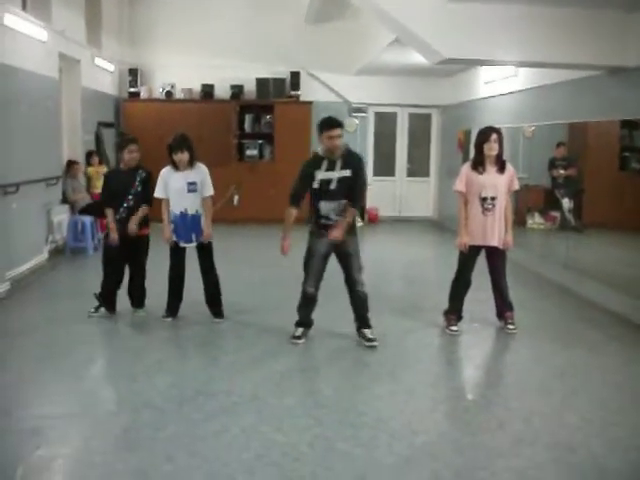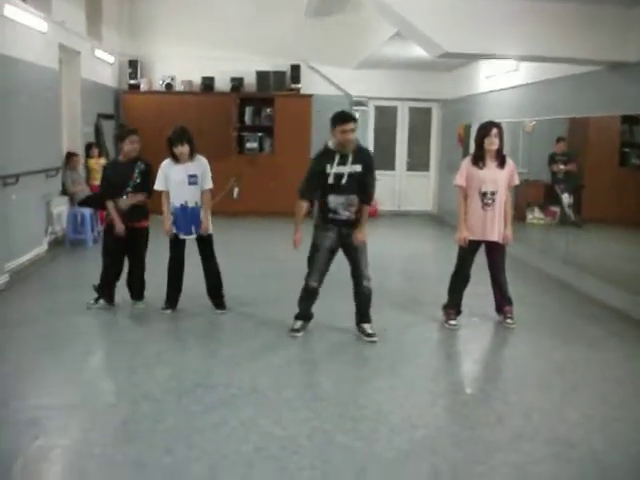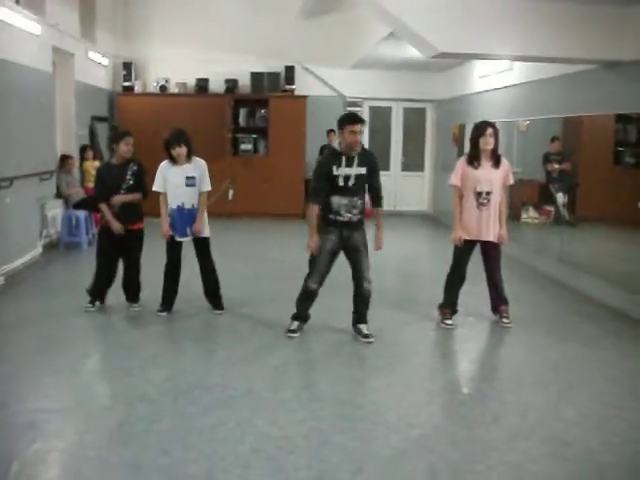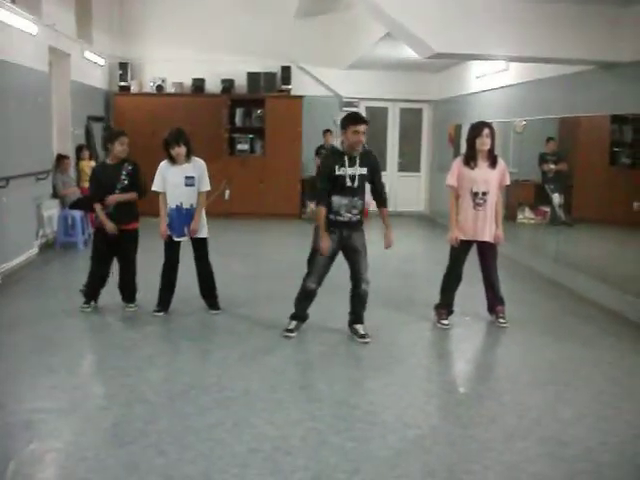
dt=0.1s
person 1, frame 1
left shoulder: (354, 161)
right shoulder: (312, 165)
left elbow: (356, 199)
right elbow: (295, 200)
left wrist: (342, 227)
right wrist: (286, 235)
left hip: (346, 231)
right hip: (320, 232)
left knee: (356, 281)
right knee: (311, 281)
left ankle: (364, 327)
right ankle: (303, 324)
person 1, frame 2
left shoulder: (365, 156)
right shoulder: (322, 158)
left elbow: (367, 196)
right elbow: (306, 194)
left wrist: (362, 227)
right wrist: (298, 228)
left hip: (353, 226)
right hip: (326, 226)
left knee: (362, 276)
right knee: (315, 275)
left ankle: (364, 322)
right ankle: (303, 317)
person 1, frame 3
left shoulder: (369, 159)
right shoulder: (328, 160)
left elbow: (376, 196)
right elbow: (315, 198)
left wrist: (379, 230)
right wrist: (313, 232)
left hip: (356, 229)
right hip: (329, 228)
left knee: (363, 278)
right knee: (315, 276)
left ankle: (360, 322)
right ankle: (300, 317)
person 1, frame 4
left shoulder: (370, 160)
right shoulder: (330, 159)
left elbow: (380, 196)
right elbow: (321, 200)
left wrist: (388, 228)
right wrist: (322, 234)
left hip: (355, 229)
right hip: (330, 228)
left knee: (361, 279)
right knee: (314, 276)
left ankle: (356, 322)
right ankle: (298, 317)
person 2, frame 1
left shoulder: (507, 170)
right shoulder: (469, 169)
left elbow: (508, 203)
right elbow: (462, 203)
left wrist: (509, 232)
right wrist: (462, 233)
left hip: (496, 235)
right hip: (472, 234)
left knee: (499, 276)
right knee: (463, 275)
left ankle: (506, 314)
right ankle: (452, 315)
person 2, frame 2
left shoulder: (507, 165)
right shoulder: (469, 164)
left elbow: (507, 198)
right elbow: (462, 198)
left wrist: (508, 227)
right wrist: (461, 227)
left hip: (496, 229)
right hip: (472, 229)
left knee: (498, 271)
right knee: (462, 270)
left ankle: (505, 308)
right ankle: (451, 309)
person 2, frame 3
left shoulder: (502, 165)
right shoulder: (464, 163)
left elbow: (502, 198)
right elbow: (457, 198)
left wrist: (503, 227)
right wrist: (456, 227)
left hip: (491, 229)
right hip: (467, 229)
left knee: (494, 270)
right knee: (458, 270)
left ankle: (501, 307)
right ankle: (447, 308)
person 2, frame 4
left shoulder: (499, 165)
right shoulder: (460, 164)
left elbow: (499, 198)
right elbow: (453, 198)
left wrist: (499, 227)
right wrist: (453, 227)
left hip: (487, 229)
right hip: (464, 229)
left knee: (490, 270)
right knee: (454, 270)
left ankle: (497, 307)
right ankle: (443, 309)
person 3, frame 1
left shoulder: (201, 170)
right shoulder: (166, 173)
left elbow: (207, 200)
right elbow: (165, 203)
left wrist: (208, 226)
right wrist: (166, 228)
left hip: (200, 228)
right hip: (177, 230)
left knee: (208, 268)
right knee: (176, 269)
left ankle: (216, 307)
right ankle: (172, 308)
person 3, frame 2
left shoulder: (201, 163)
right shoulder: (166, 166)
left elbow: (206, 193)
right elbow: (165, 195)
left wrist: (206, 219)
right wrist: (166, 220)
left hip: (199, 220)
right hip: (177, 222)
left knee: (209, 259)
right knee: (175, 261)
left ankle: (217, 298)
right ankle: (171, 300)
person 3, frame 3
left shoulder: (199, 165)
right shoulder: (164, 167)
left elbow: (203, 195)
right elbow: (163, 196)
left wrist: (199, 221)
right wrist: (164, 222)
left hip: (197, 223)
right hip: (174, 224)
left knee: (206, 261)
right knee: (172, 263)
left ankle: (215, 300)
right ankle: (167, 302)
person 3, frame 4
left shoulder: (199, 165)
right shoulder: (164, 167)
left elbow: (202, 195)
right elbow: (162, 196)
left wrist: (196, 221)
right wrist: (163, 222)
left hip: (196, 223)
right hip: (172, 224)
left knee: (203, 262)
right knee: (170, 263)
left ankle: (211, 300)
right ankle: (163, 302)
person 4, frame 1
left shoulder: (145, 175)
right shoulder: (111, 176)
left elbow: (147, 203)
right elbow: (107, 205)
left wrist: (135, 220)
right wrist: (113, 230)
left hip: (139, 231)
right hip: (116, 231)
left knee: (138, 269)
right knee: (112, 269)
left ankle: (138, 303)
right ankle: (106, 304)
person 4, frame 2
left shoulder: (143, 166)
right shoulder: (110, 168)
left elbow: (147, 193)
right elbow: (107, 198)
left wrist: (129, 201)
right wrist: (117, 220)
left hip: (138, 222)
right hip: (116, 222)
left knee: (137, 261)
right knee: (111, 261)
left ankle: (137, 296)
right ankle: (105, 296)
person 4, frame 3
left shoulder: (137, 167)
right shoulder: (104, 170)
left elbow: (143, 194)
right elbow: (100, 200)
left wrist: (123, 198)
right wrist: (112, 221)
left hip: (134, 225)
right hip: (110, 225)
left knee: (132, 264)
right knee: (105, 263)
left ankle: (133, 298)
right ankle: (96, 297)
person 4, frame 4
left shoulder: (132, 167)
right shoulder: (99, 170)
left elbow: (139, 193)
right elbow: (95, 200)
left wrist: (118, 197)
right wrist: (105, 221)
left hip: (128, 224)
right hip: (104, 225)
left knee: (128, 264)
right knee: (99, 263)
left ankle: (129, 298)
right ankle: (90, 297)
